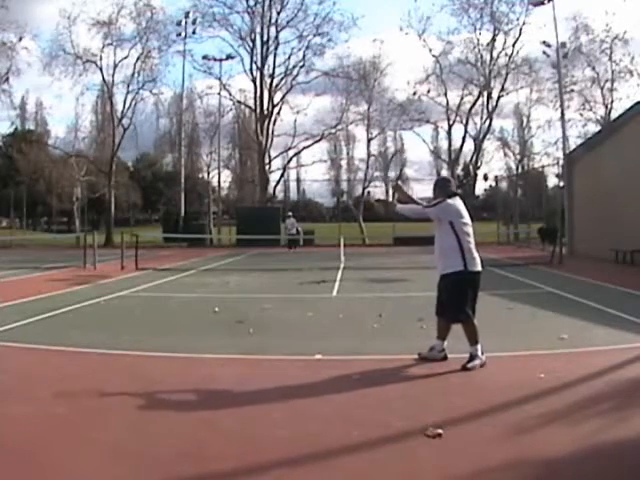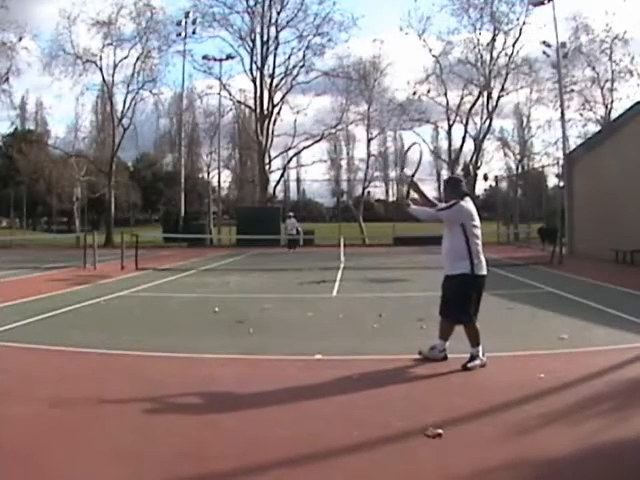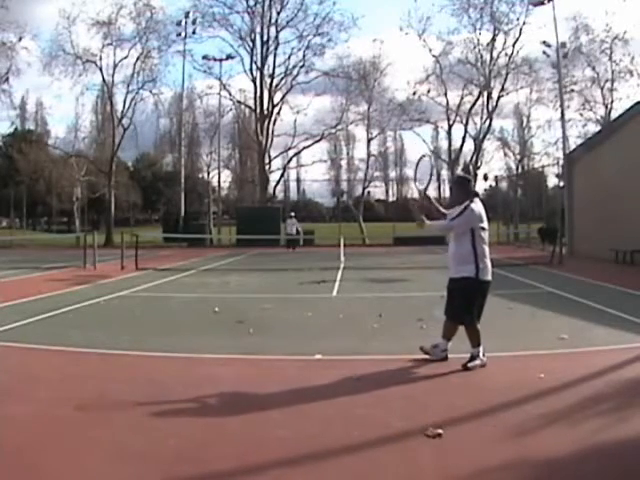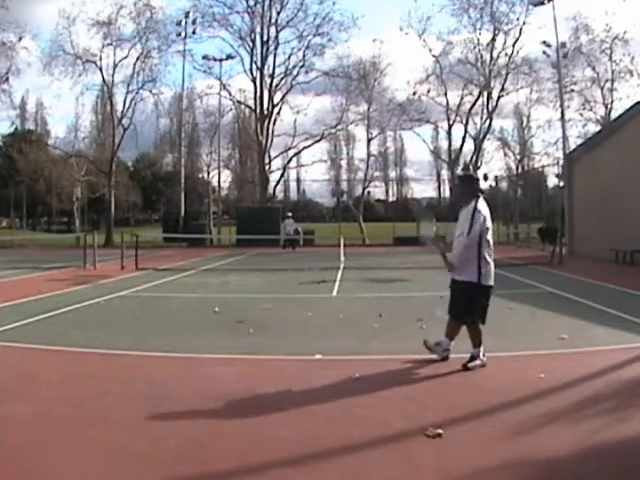
dt=0.3s
person 1, frame 1
left shoulder: (449, 205)
right shoulder: (448, 207)
left elbow: (419, 211)
right elbow: (425, 208)
left wrist: (397, 206)
right wrist: (404, 195)
left hip: (462, 270)
right hip: (451, 270)
left knee: (463, 314)
right knee: (443, 312)
left ankle: (477, 353)
right ankle: (439, 348)
person 1, frame 2
left shoulder: (461, 207)
right shoulder: (457, 207)
left elbow: (431, 215)
right elbow: (436, 208)
left wrist: (410, 207)
right wrist: (418, 191)
left hip: (468, 273)
right hip: (455, 271)
left knee: (466, 316)
right knee: (447, 313)
left ankle: (478, 354)
right ankle: (440, 349)
person 1, frame 3
left shoulder: (471, 209)
right shoulder: (464, 208)
left elbow: (446, 226)
right elbow: (446, 217)
left wrist: (425, 222)
right wrist: (429, 201)
left hip: (472, 275)
right hip: (460, 273)
left knee: (467, 318)
right knee: (452, 314)
left ankle: (478, 355)
right ankle: (441, 348)
person 1, frame 4
left shoulder: (477, 210)
right shoulder: (467, 208)
left elbow: (467, 241)
left wrist: (452, 262)
right wrist: (453, 261)
left hip: (475, 277)
right hip: (463, 275)
left knee: (470, 319)
right knee: (456, 314)
left ankle: (479, 355)
right ankle: (444, 347)
